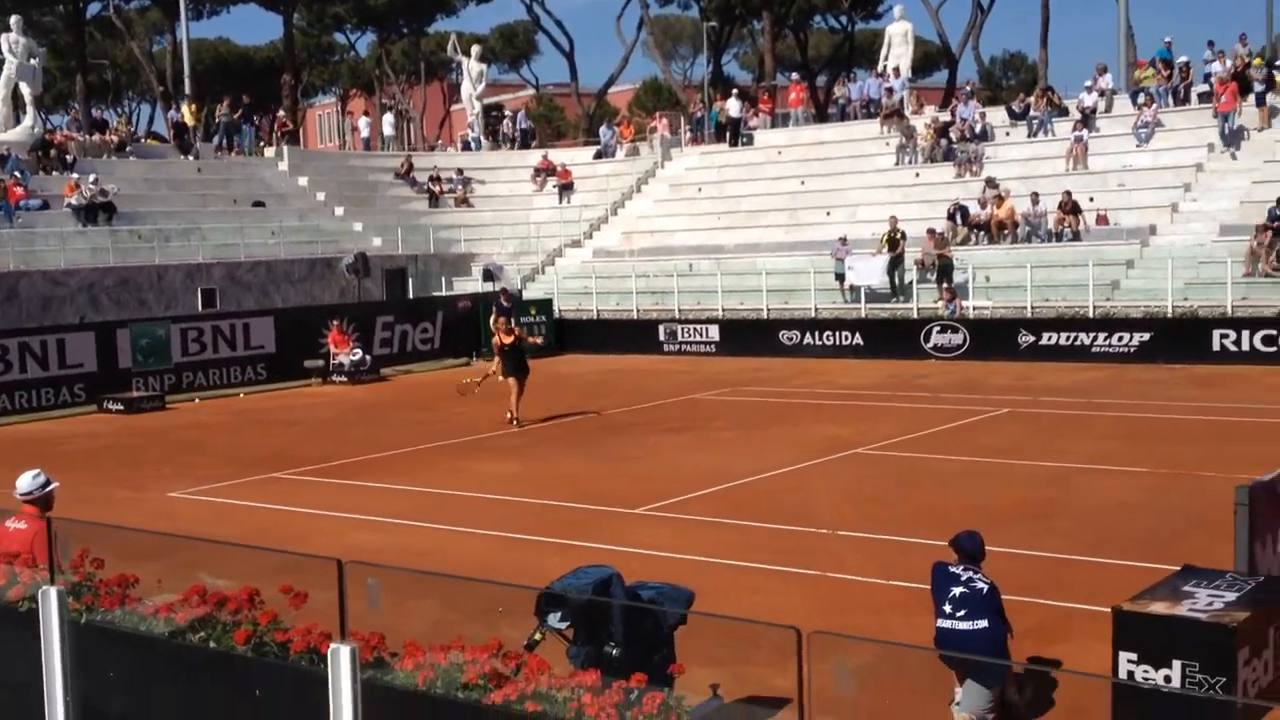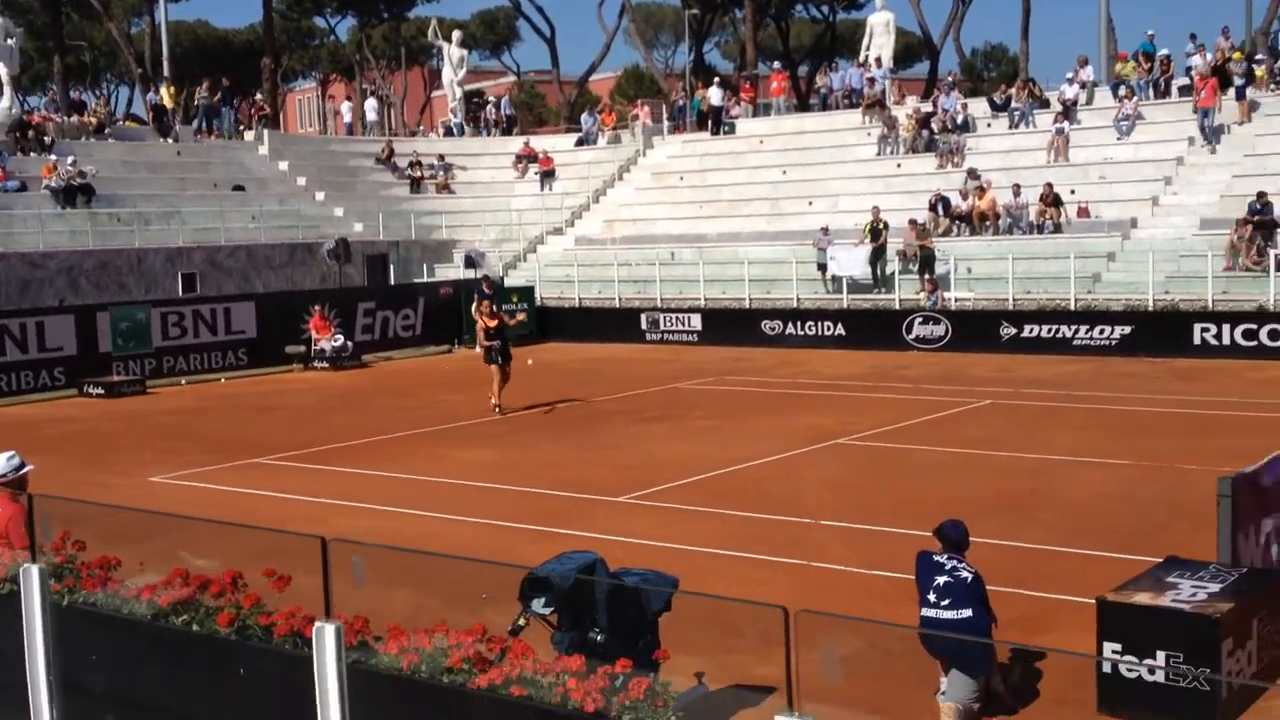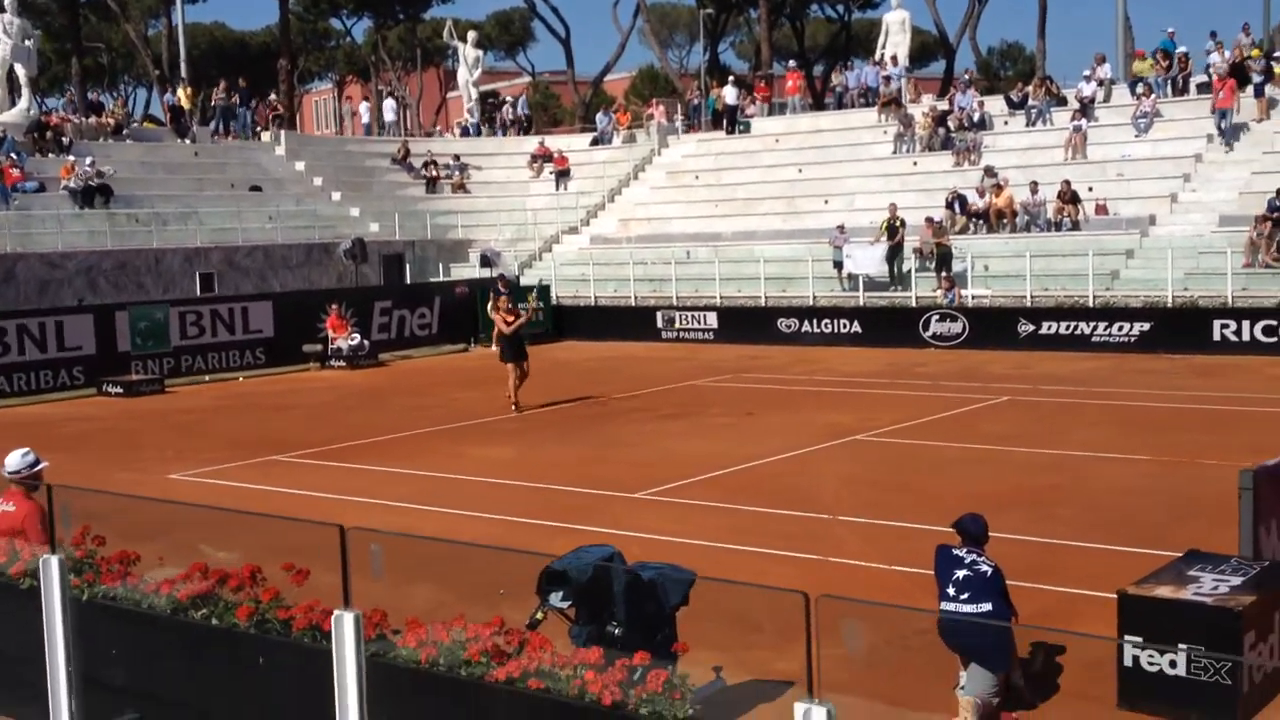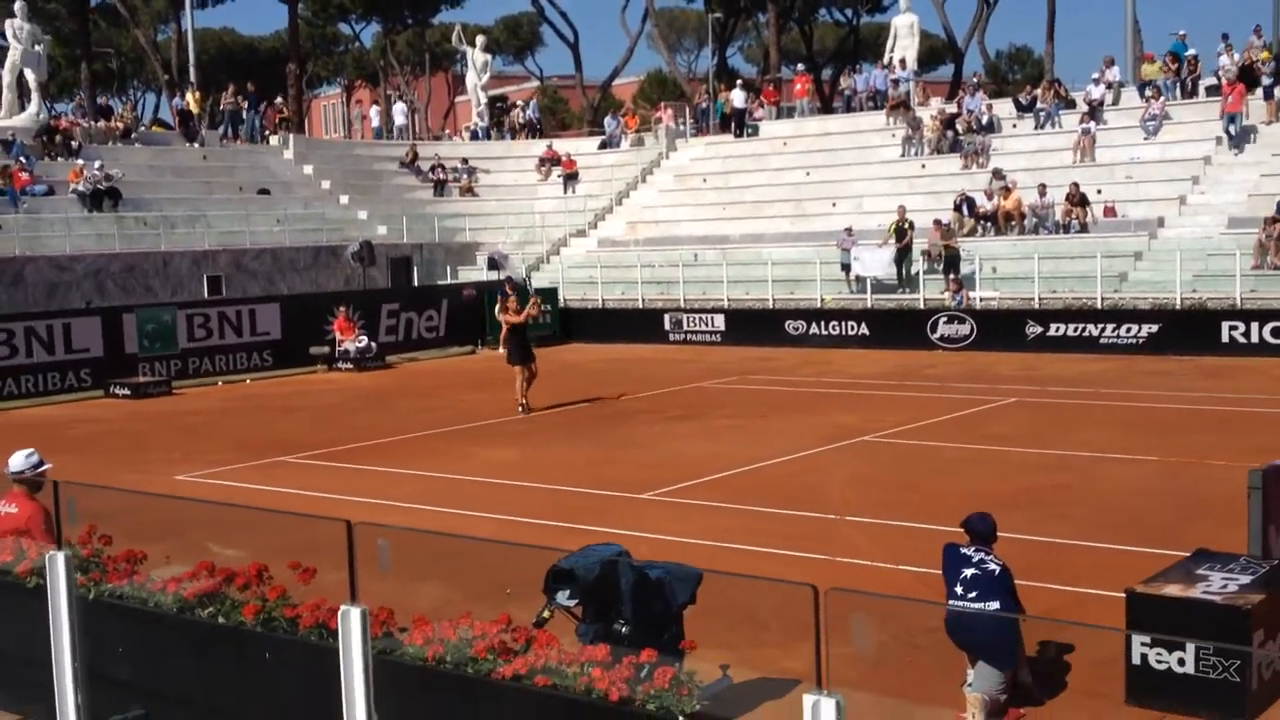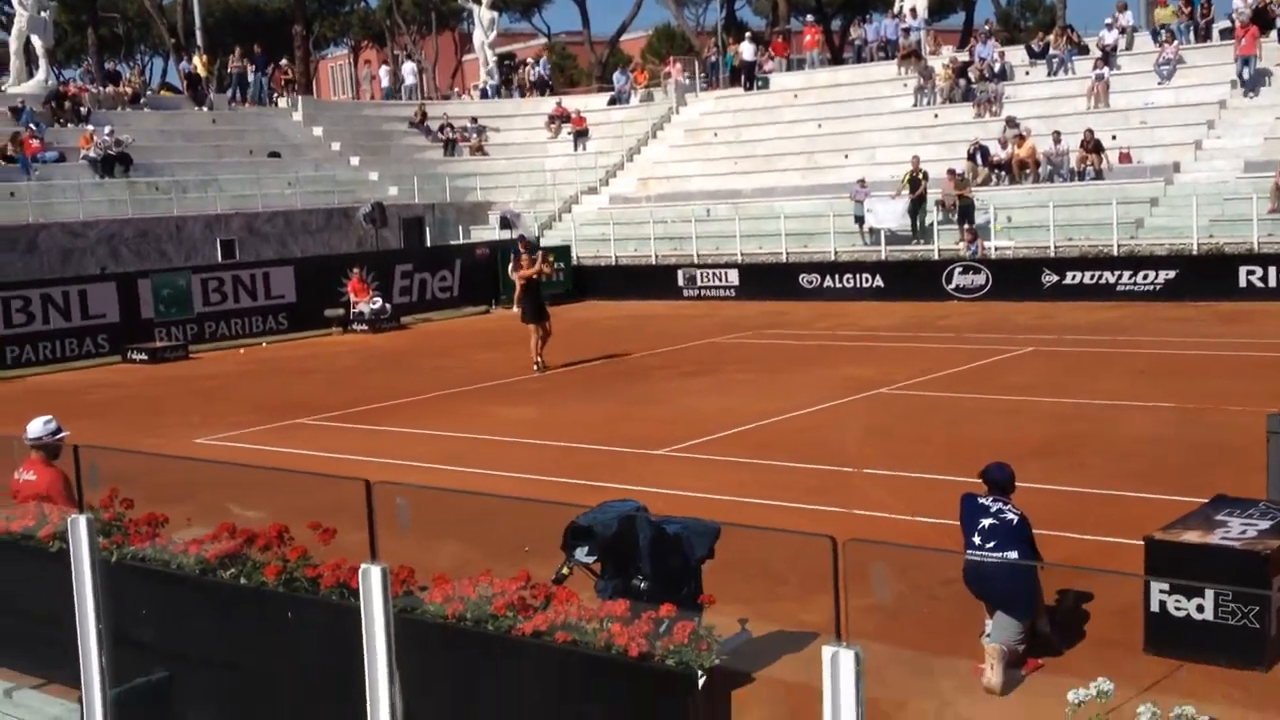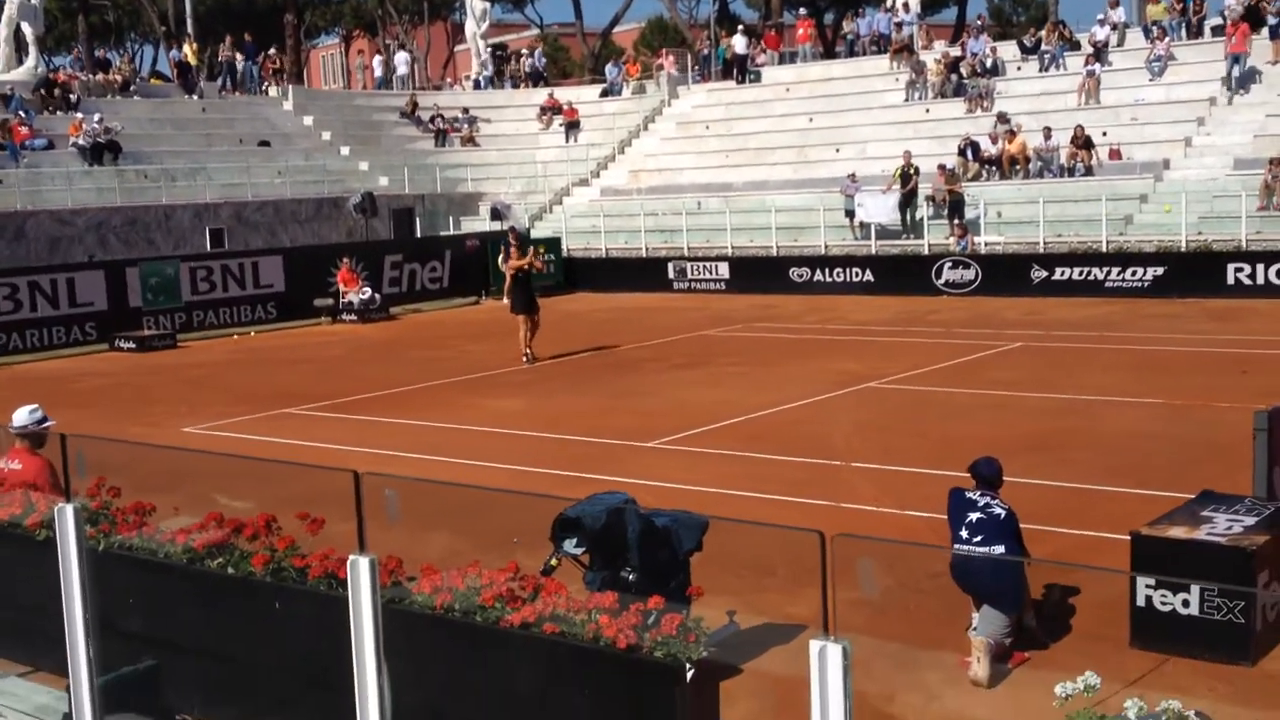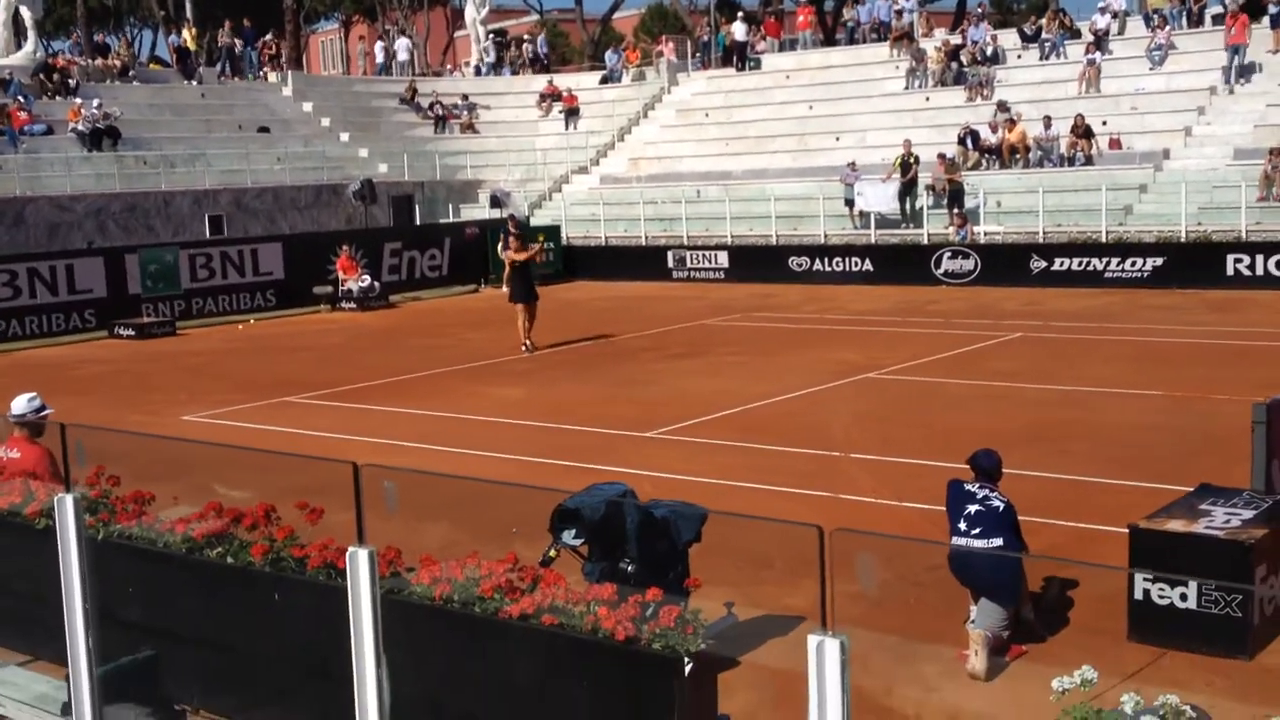
dt=0.1s
person 1, frame 1
left shoulder: (939, 570)
right shoulder: (988, 586)
right elbow: (1001, 623)
right wrist: (1006, 627)
left hip: (947, 645)
right hip: (982, 645)
left ankle: (962, 695)
person 1, frame 2
left shoulder: (924, 559)
right shoulder: (973, 576)
right elbow: (985, 612)
right wrist: (991, 618)
left hip: (932, 635)
right hip: (967, 633)
left ankle: (948, 687)
person 1, frame 3
left shoulder: (943, 553)
right shoulder: (992, 569)
right elbow: (1006, 607)
right wrist: (1011, 612)
left hip: (951, 629)
right hip: (985, 629)
left ankle: (967, 682)
right ankle: (974, 699)
person 1, frame 4
left shoulder: (951, 552)
right shoulder: (1000, 568)
right elbow: (1014, 606)
right wrist: (1019, 611)
left hip: (959, 627)
right hip: (993, 627)
left ankle: (975, 684)
right ankle: (982, 696)
person 1, frame 5
left shoulder: (968, 502)
right shoulder: (1019, 518)
right elbow: (1033, 556)
right wrist: (1038, 564)
left hip: (977, 577)
right hip: (1012, 577)
left ankle: (993, 633)
right ankle: (1000, 647)
person 1, frame 6
left shoulder: (956, 496)
right shoulder: (1006, 512)
right elbow: (1020, 552)
right wrist: (1024, 563)
left hip: (963, 571)
right hip: (998, 571)
left ankle: (979, 626)
right ankle: (987, 640)
person 1, frame 7
left shoulder: (955, 488)
right shoulder: (1004, 505)
right elbow: (1018, 544)
right wrist: (1022, 548)
left hip: (961, 564)
right hip: (996, 565)
left ankle: (977, 620)
right ankle: (986, 634)
